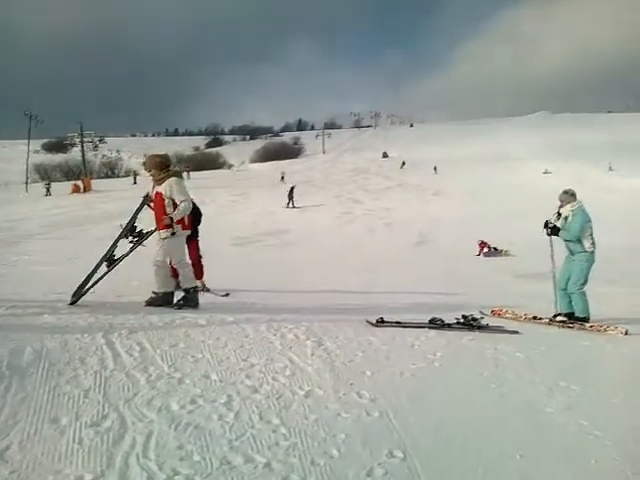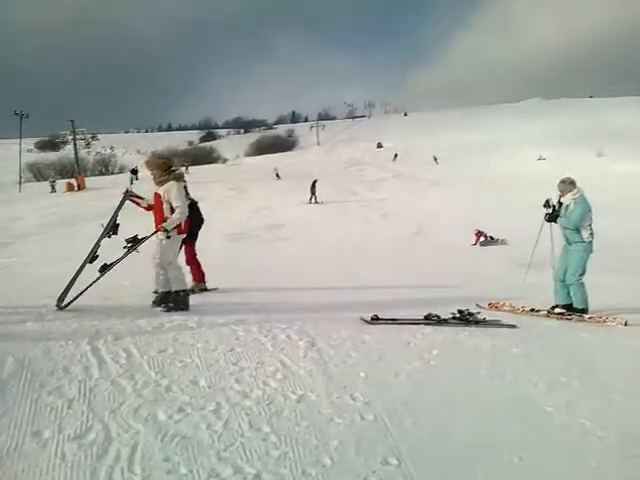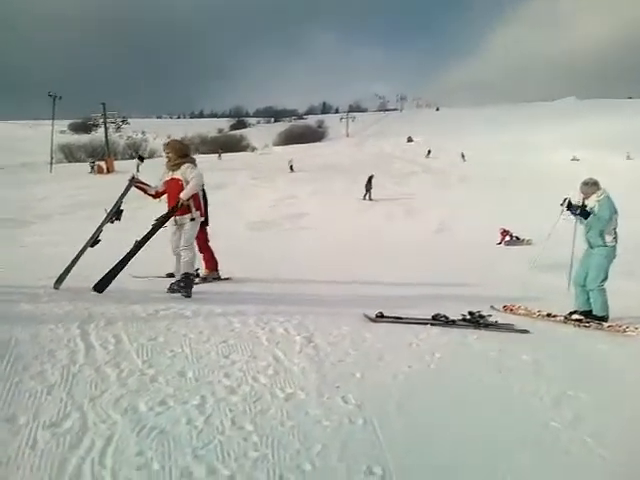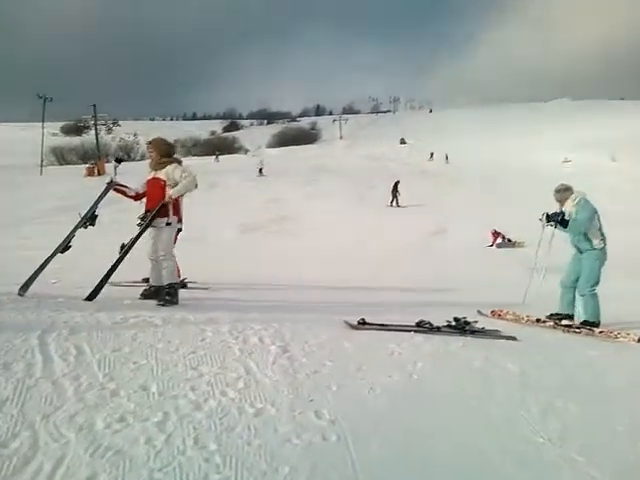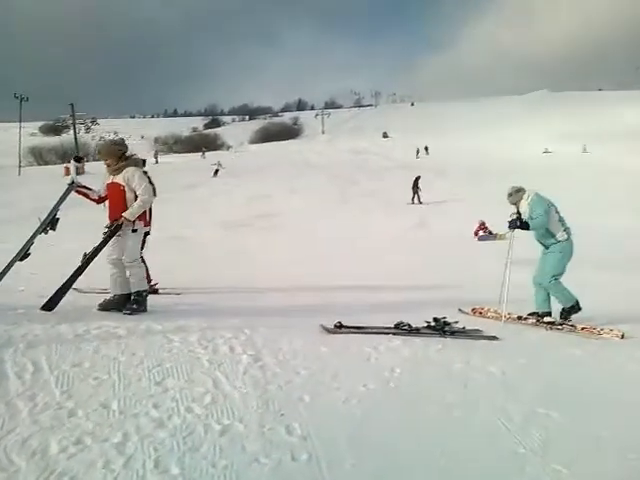
dt=0.5s
person 1, frame 1
left shoulder: (173, 182)
right shoulder: (160, 184)
left elbow: (187, 205)
left wrist: (173, 217)
right wrist: (150, 201)
left hip: (176, 229)
right hip: (163, 230)
left knee: (179, 261)
right knee: (159, 261)
left ankle: (191, 295)
right ankle: (164, 294)
person 1, frame 2
left shoulder: (173, 185)
right shoulder: (163, 184)
left elbow: (182, 211)
right elbow: (151, 205)
left wrist: (167, 225)
right wrist: (133, 197)
left hip: (173, 231)
right hip: (164, 231)
left knee: (169, 263)
right knee: (158, 262)
left ankle: (181, 297)
right ankle: (165, 293)
person 1, frame 3
left shoulder: (188, 167)
right shoulder: (168, 173)
left elbow: (197, 180)
right elbow: (156, 192)
left wrist: (185, 195)
right wrist: (138, 184)
left hip: (191, 215)
right hip: (176, 217)
left knee: (186, 246)
right knee: (177, 248)
left ankle: (187, 279)
right ankle: (181, 280)
person 1, frame 4
left shoulder: (173, 168)
right shoulder: (152, 173)
left elbow: (191, 180)
right elbow: (138, 194)
left wrist: (173, 193)
right wrist: (118, 187)
left hip: (169, 219)
right hip: (155, 219)
left knee: (165, 253)
right knee: (154, 254)
left ankle: (171, 290)
right ankle: (156, 286)
person 1, frame 5
left shoulder: (132, 171)
right shoulder: (112, 175)
left elbow: (146, 197)
right elbow: (99, 197)
left wrist: (129, 216)
right wrist: (79, 188)
left hip: (134, 223)
right hip: (118, 225)
left knee: (131, 259)
right knee: (114, 258)
left ankle: (139, 298)
right ankle: (121, 295)
person 2, frame 1
left shoulder: (580, 214)
right shoulder: (568, 214)
left elbow: (573, 235)
right elbow: (565, 232)
left wrist: (556, 232)
right wrist: (553, 227)
left hip: (583, 256)
right hip: (572, 255)
left knee: (575, 287)
right knee: (562, 284)
left ankle: (582, 316)
right ankle: (567, 312)
person 2, frame 2
left shoulder: (581, 203)
right shoulder: (568, 202)
left elbow: (572, 222)
right elbow: (563, 219)
left wrist: (555, 219)
right wrist: (553, 210)
left hip: (581, 245)
right hip: (569, 244)
left knee: (573, 277)
right knee: (560, 275)
left ankle: (581, 307)
right ankle: (565, 303)
person 2, frame 3
left shoulder: (606, 204)
right shoulder: (592, 203)
left elbow: (600, 224)
right elbow: (586, 222)
left wrist: (586, 213)
right wrist: (572, 209)
left hip: (604, 249)
right hip: (592, 248)
left knee: (594, 283)
right knee: (579, 279)
left ankle: (601, 314)
right ankle: (584, 309)
person 2, frame 4
left shoulder: (584, 207)
right shoulder: (572, 208)
left elbow: (579, 227)
right elbow: (569, 228)
left wrist: (562, 220)
right wrist: (553, 221)
left hip: (593, 252)
right hip: (580, 251)
left knee: (585, 288)
right knee: (568, 282)
left ankle: (592, 320)
right ankle: (566, 313)
person 2, frame 5
left shoulder: (537, 202)
right shoulder: (530, 205)
left elbow: (542, 222)
right elbow: (536, 224)
left wrist: (523, 224)
right wrist: (519, 222)
left hip: (561, 245)
right hip: (550, 247)
left knee: (548, 279)
right knee: (539, 279)
left ankle: (571, 304)
right ankle: (543, 311)
